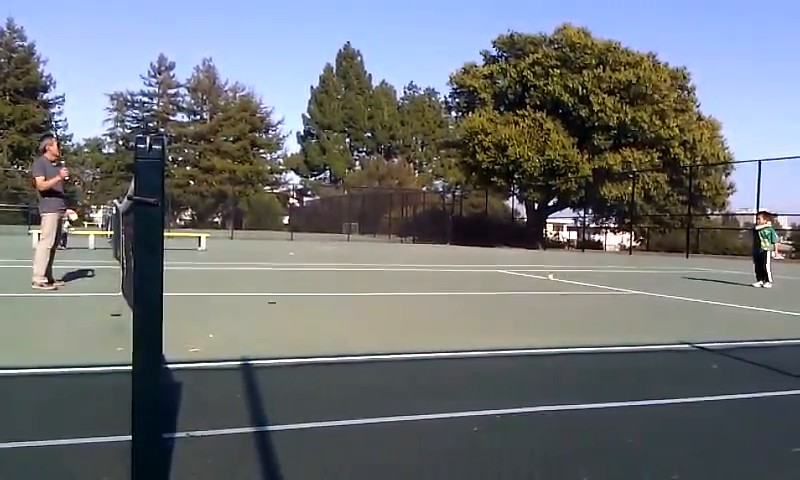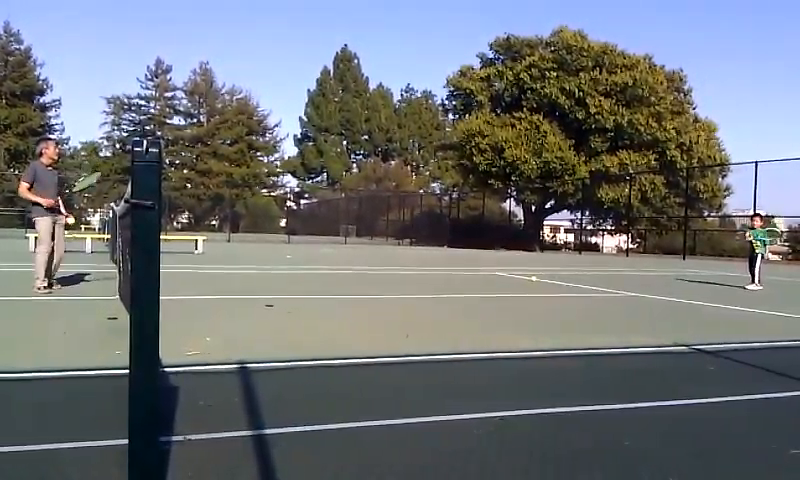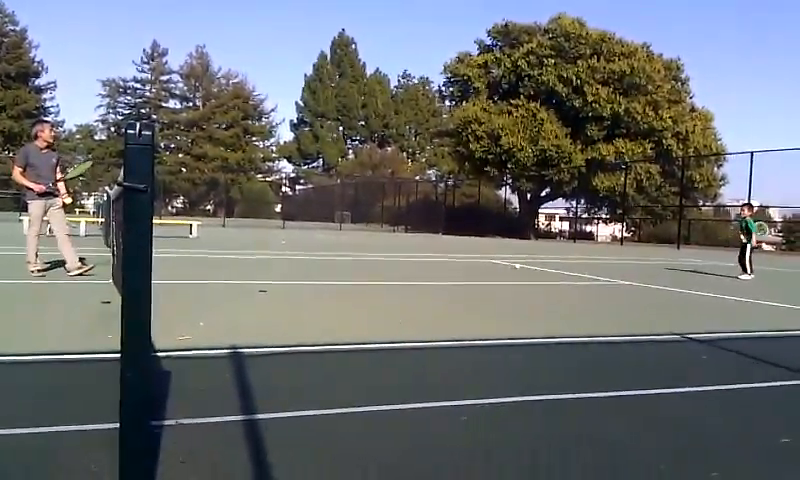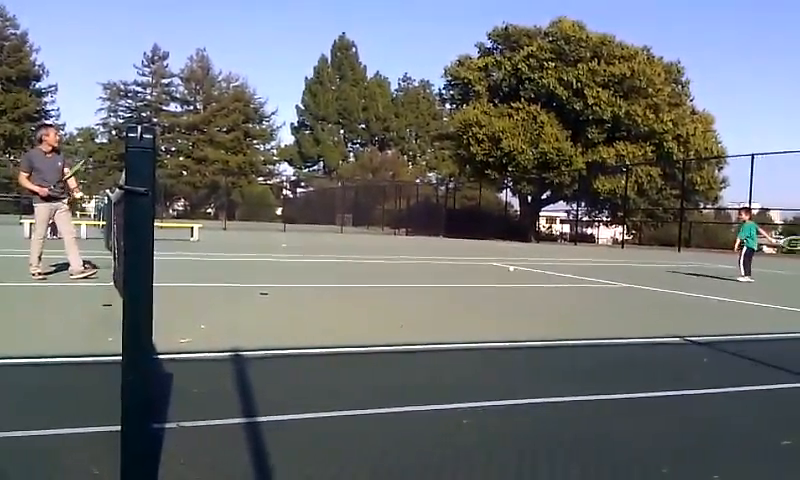
dt=0.5s
person 1, frame 1
left shoulder: (57, 165)
right shoulder: (39, 163)
right elbow: (41, 185)
left wrist: (66, 207)
right wrist: (58, 177)
left hip: (59, 210)
right hip: (49, 210)
left knee: (53, 245)
right knee: (46, 244)
left ankle: (47, 277)
right ankle: (38, 280)
person 1, frame 2
left shoulder: (54, 170)
right shoulder: (34, 167)
right elbow: (22, 191)
left wrist: (64, 212)
right wrist: (41, 200)
left hip: (57, 214)
right hip: (42, 214)
left knee: (59, 248)
right knee: (44, 248)
left ankle: (49, 279)
right ankle: (40, 283)
person 1, frame 3
left shoulder: (53, 153)
right shoulder: (26, 150)
right elbow: (16, 174)
left wrist: (63, 193)
right wrist: (33, 185)
left hip: (54, 198)
right hip: (36, 198)
left knee: (62, 231)
right knee: (34, 232)
left ankle: (73, 265)
right ankle: (33, 265)
person 1, frame 4
left shoulder: (59, 156)
right shoulder: (30, 155)
left elbow: (68, 174)
right elbow: (22, 179)
left wrist: (75, 189)
right wrist: (37, 189)
left hip: (61, 201)
right hip: (42, 202)
left knee: (70, 234)
right knee: (39, 235)
left ankle: (77, 268)
right ankle: (34, 268)
